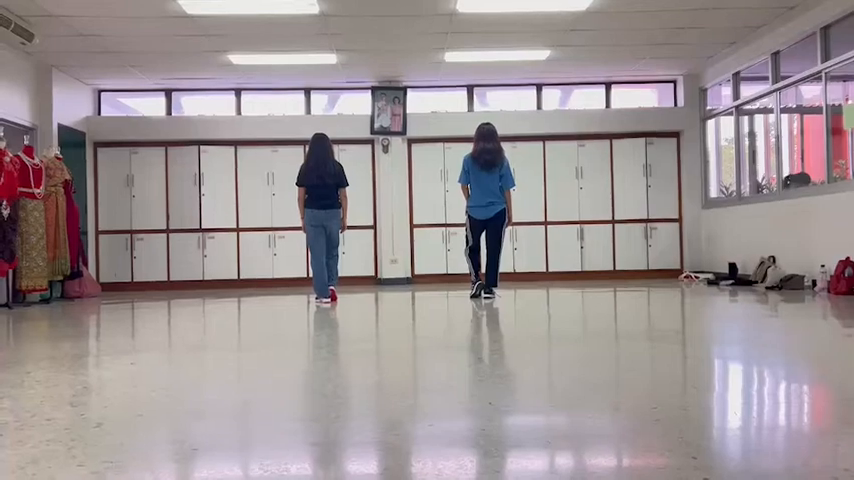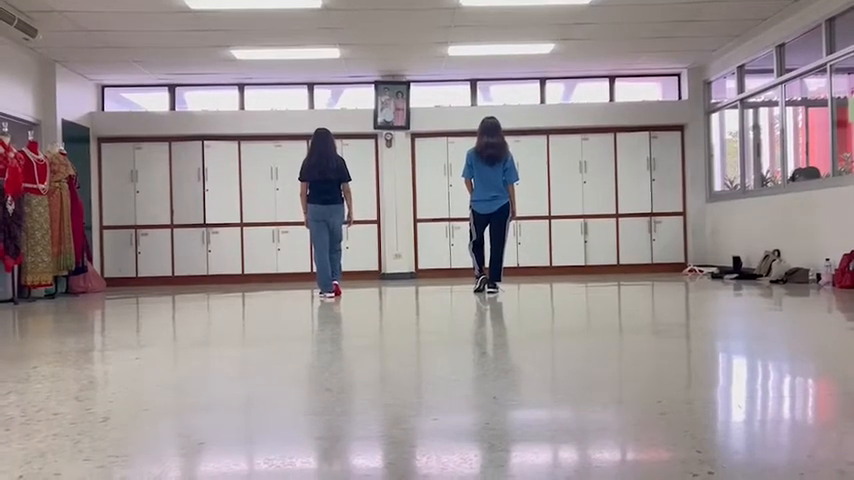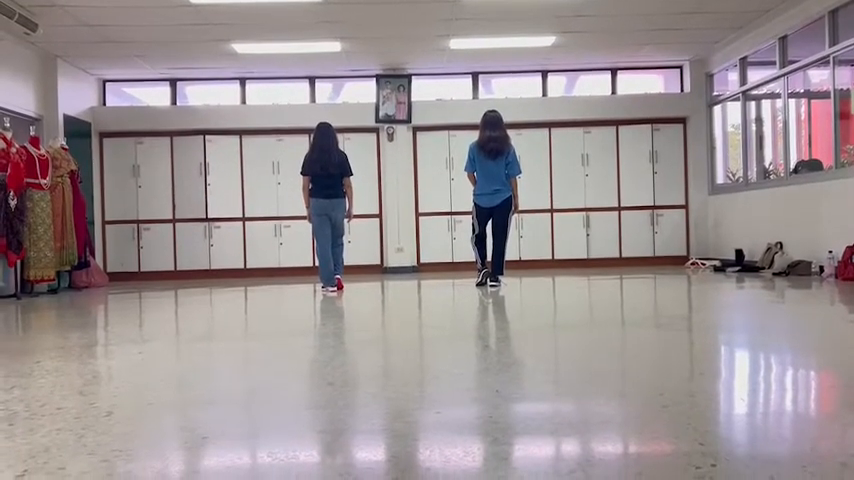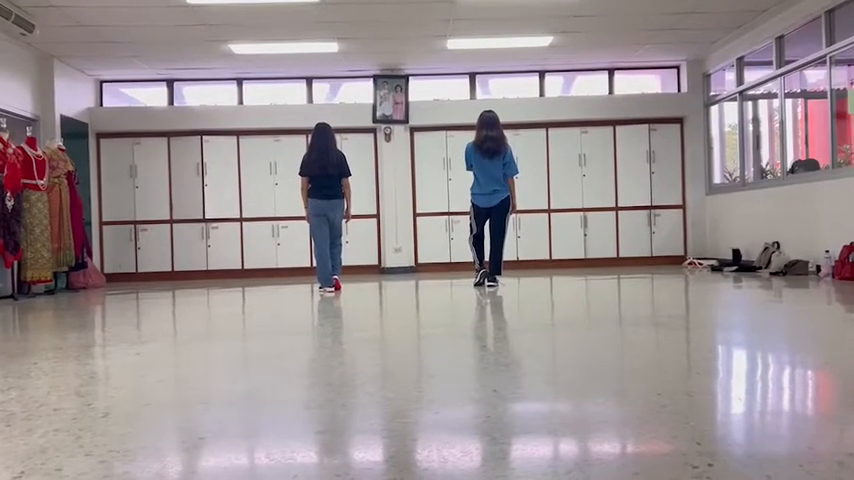
dt=1s
person 1, frame 1
left shoulder: (469, 160)
right shoulder: (501, 160)
left elbow: (464, 186)
right elbow: (506, 189)
right wrist: (510, 212)
left hip: (475, 212)
right hip: (497, 211)
left knee: (472, 248)
right knee: (493, 251)
left ankle: (476, 280)
right ankle: (489, 288)
person 1, frame 2
left shoulder: (472, 154)
right shoulder: (505, 154)
left elbow: (467, 180)
right elbow: (510, 183)
right wrist: (513, 206)
left hip: (479, 206)
right hip: (501, 206)
left knee: (476, 242)
right knee: (497, 245)
left ankle: (480, 274)
right ankle: (493, 282)
person 1, frame 3
left shoulder: (475, 148)
right shoulder: (507, 148)
left elbow: (470, 174)
right elbow: (512, 176)
right wrist: (516, 198)
left hip: (481, 200)
right hip: (503, 199)
left knee: (478, 235)
right knee: (500, 238)
left ankle: (482, 268)
right ankle: (495, 275)
person 1, frame 4
left shoulder: (471, 148)
right shoulder: (504, 148)
right elbow: (510, 176)
right wrist: (513, 199)
left hip: (479, 200)
right hip: (501, 199)
left knee: (476, 236)
right knee: (497, 239)
left ankle: (480, 268)
right ankle: (492, 276)
person 2, frame 1
left shoulder: (306, 168)
right shoulder: (336, 167)
left elbow: (301, 197)
right elbow: (343, 196)
left wrist: (303, 218)
right wrist: (344, 218)
left hip: (313, 214)
right hip: (333, 214)
left knee: (317, 254)
right knee: (332, 252)
left ankle: (323, 294)
right ankle: (331, 285)
person 2, frame 2
left shoulder: (308, 163)
right shoulder: (338, 162)
left elbow: (303, 192)
right elbow: (346, 190)
left wrist: (305, 213)
right wrist: (350, 211)
left hip: (315, 209)
right hip: (335, 208)
left knee: (320, 249)
right knee: (335, 247)
left ankle: (327, 288)
right ankle: (335, 280)
person 2, frame 3
left shoulder: (310, 158)
right shoulder: (341, 156)
left elbow: (305, 186)
right elbow: (347, 184)
left wrist: (308, 208)
right wrist: (350, 206)
left hip: (318, 203)
right hip: (338, 202)
left knee: (323, 243)
right knee: (337, 241)
left ankle: (329, 282)
right ankle: (337, 274)
person 2, frame 4
left shoulder: (308, 158)
right shoulder: (339, 157)
left elbow: (304, 186)
right elbow: (346, 185)
left wrist: (306, 208)
right wrist: (348, 207)
left hip: (316, 203)
right hip: (336, 203)
left knee: (321, 244)
right knee: (335, 241)
left ankle: (327, 283)
right ankle: (335, 275)
